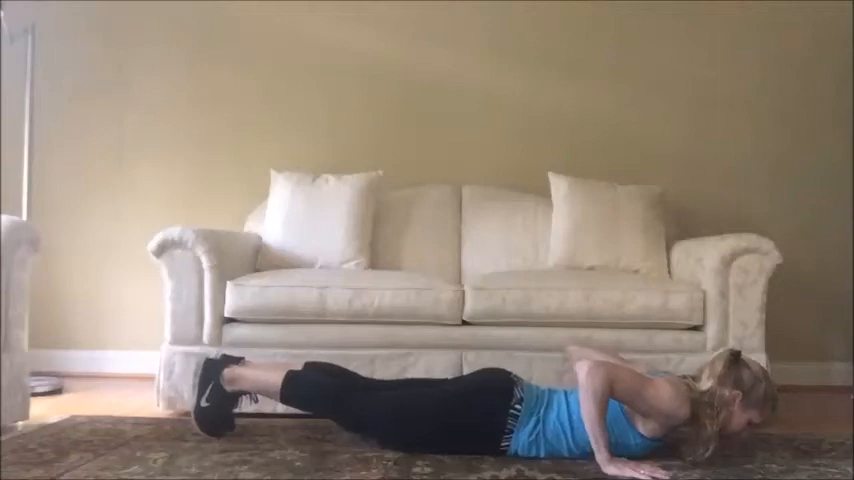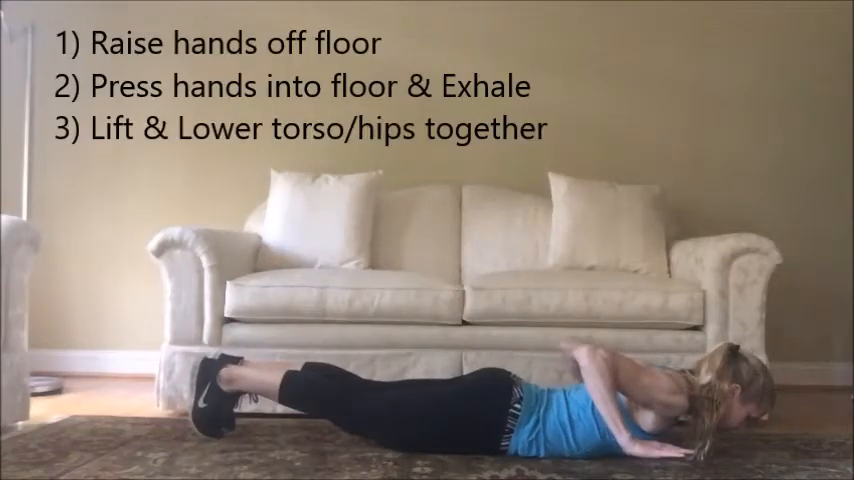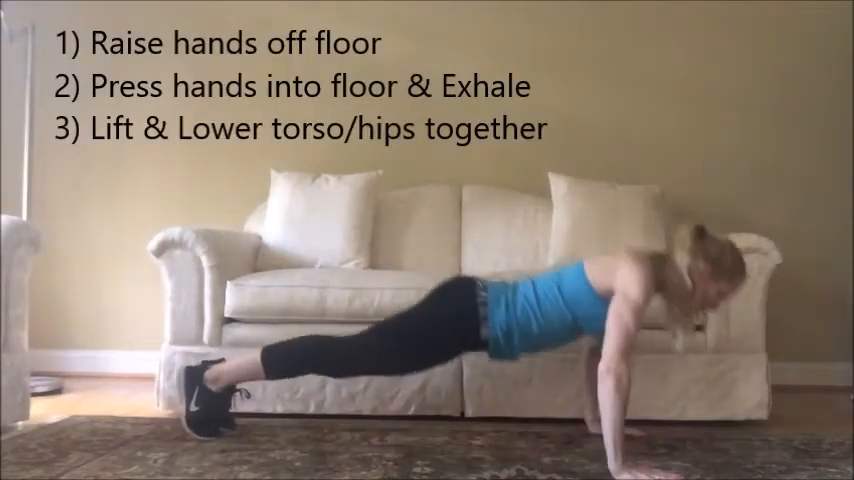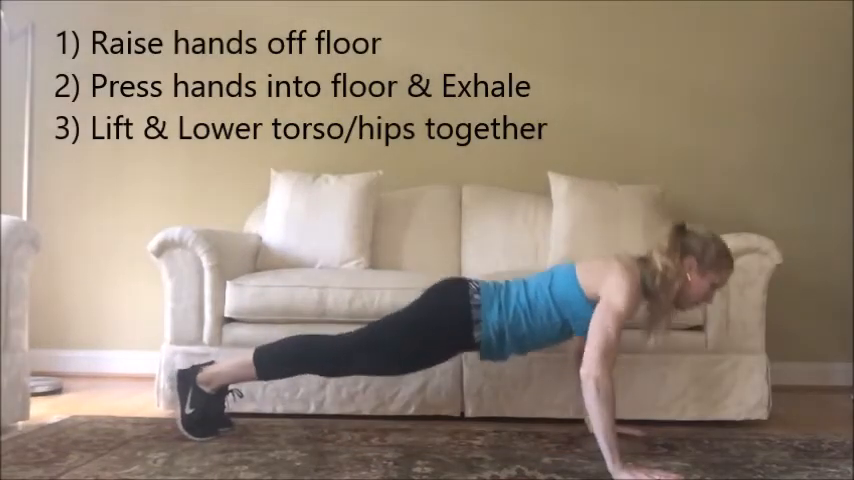
dt=1s
person 1, frame 1
left shoulder: (663, 387)
right shoulder: (673, 404)
left elbow: (577, 352)
right elbow: (590, 368)
left hip: (504, 402)
right hip: (497, 416)
left knee: (363, 393)
right knee: (355, 405)
left ankle: (239, 370)
right ankle: (230, 377)
person 1, frame 2
left shoulder: (666, 384)
right shoulder: (671, 395)
left elbow: (574, 349)
right elbow: (591, 354)
right wrist: (627, 439)
left hip: (504, 403)
right hip: (495, 415)
left knee: (363, 396)
right knee: (353, 406)
left ankle: (235, 369)
right ankle: (228, 376)
person 1, frame 3
left shoulder: (637, 271)
right shoulder: (639, 278)
left elbow: (597, 349)
right elbow: (610, 369)
left wrist: (595, 419)
left hip: (477, 310)
right hip: (469, 315)
left knee: (349, 355)
right knee: (349, 356)
left ankle: (218, 377)
right ankle: (213, 379)
person 1, frame 4
left shoulder: (630, 275)
right shoulder: (626, 283)
left elbow: (586, 350)
right elbow: (593, 371)
left wrist: (602, 420)
left hip: (469, 310)
right hip: (462, 315)
left knee: (339, 355)
right knee: (338, 355)
left ankle: (211, 379)
right ankle: (207, 379)
